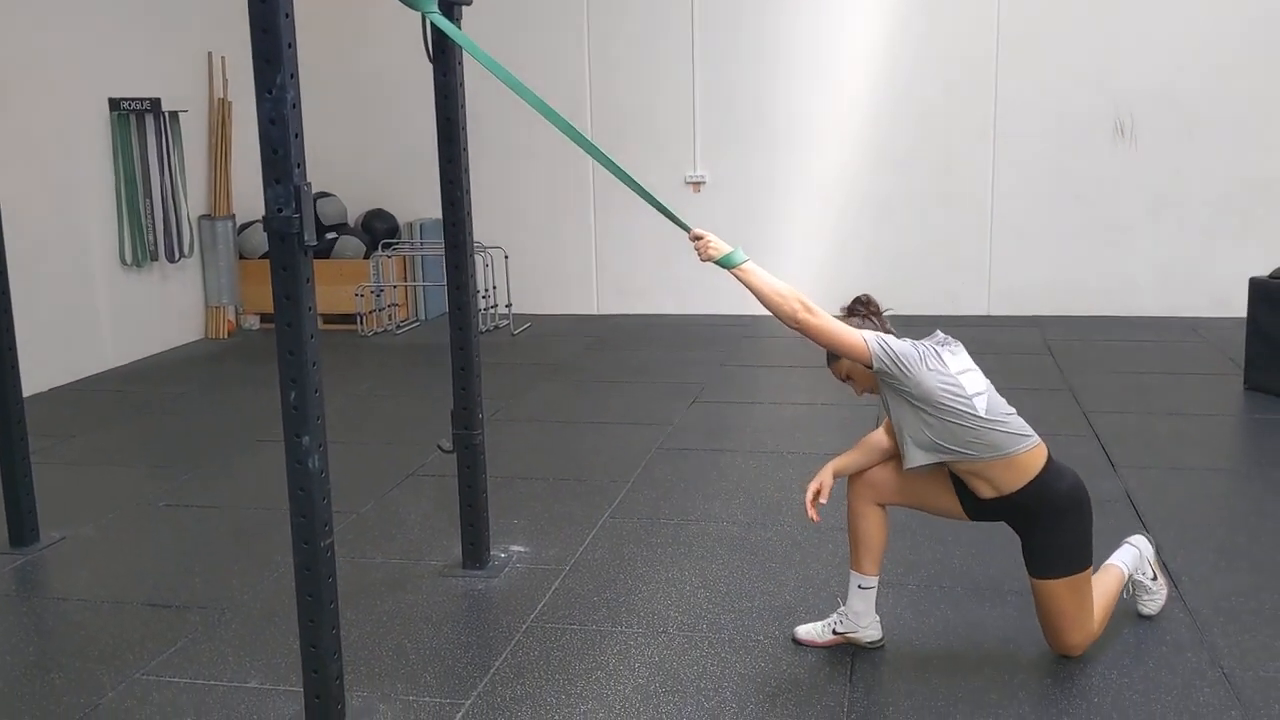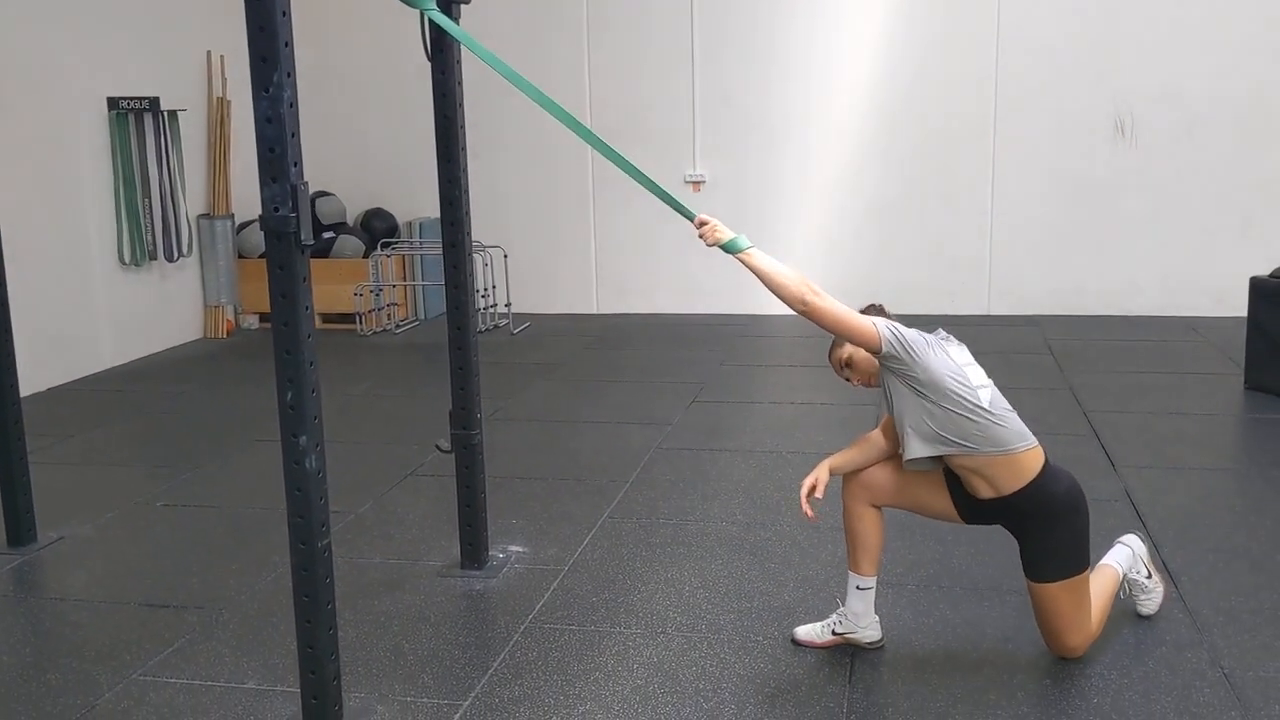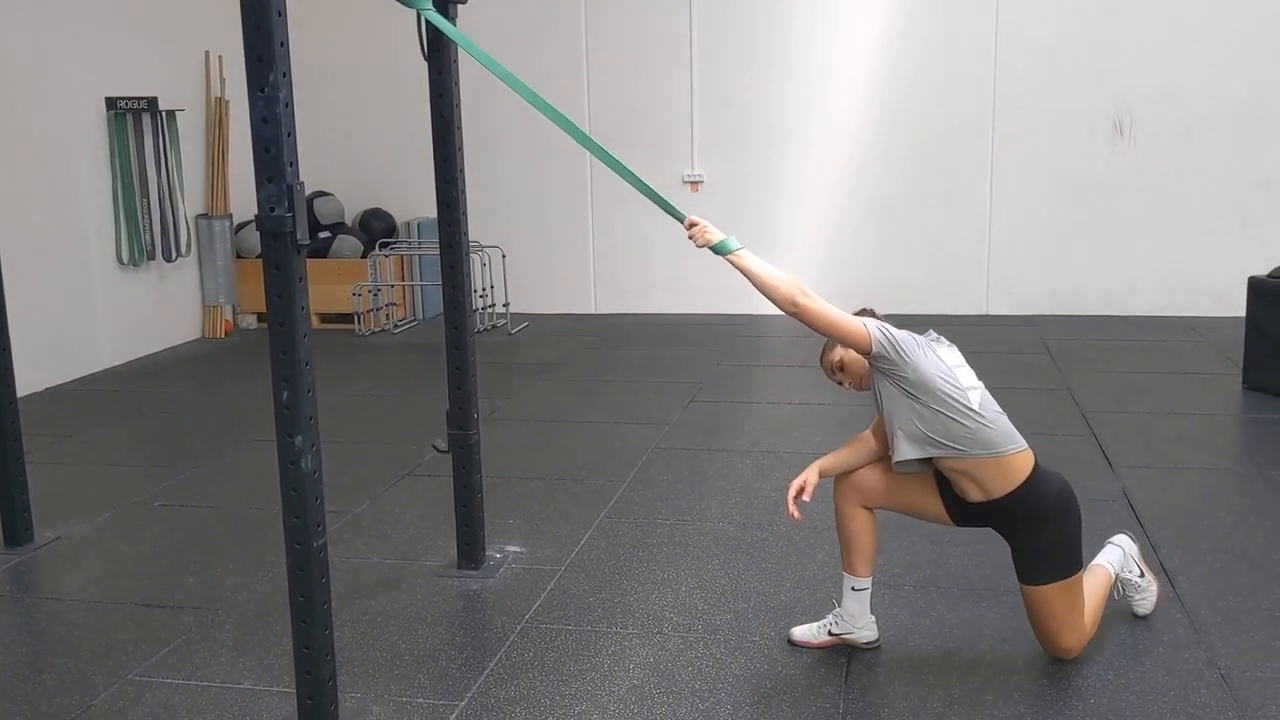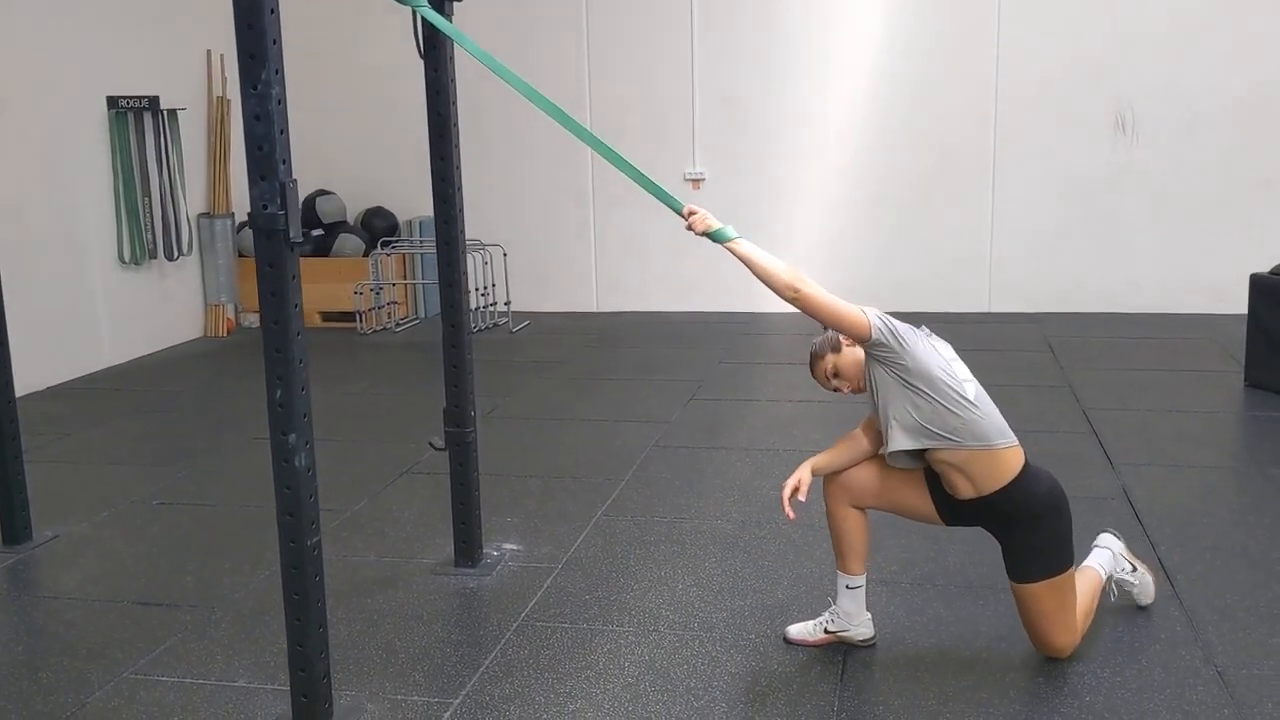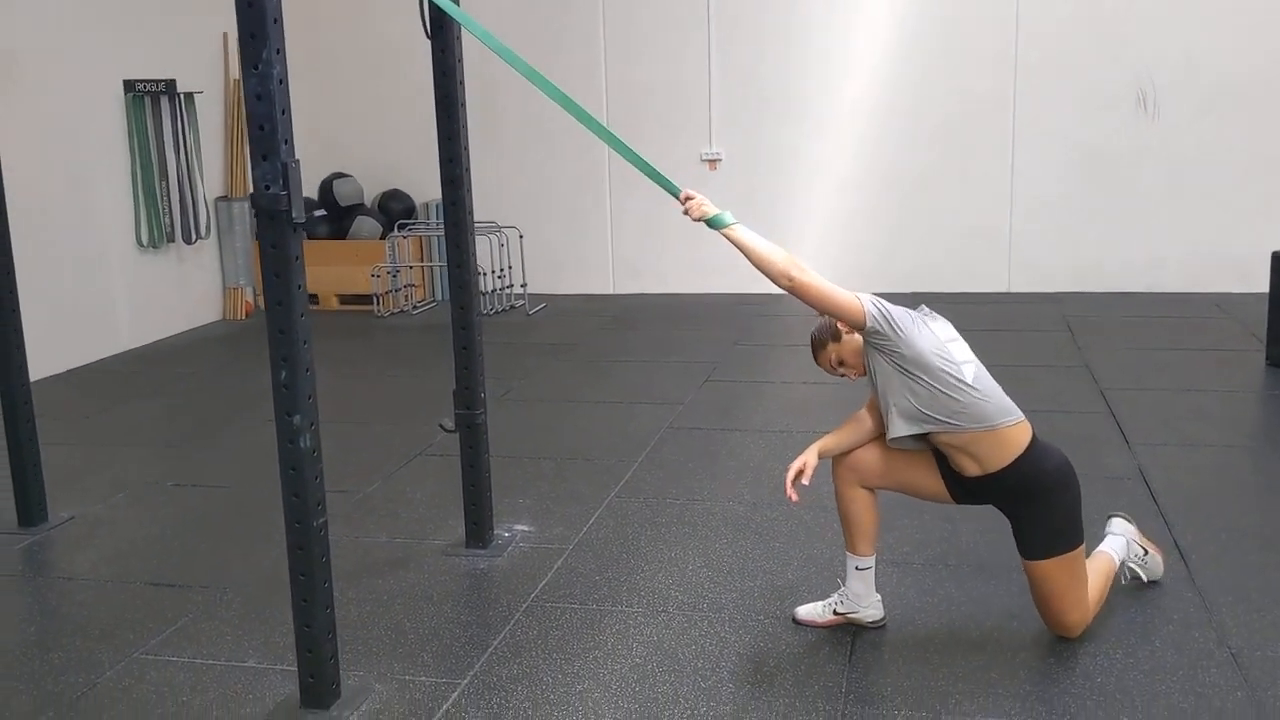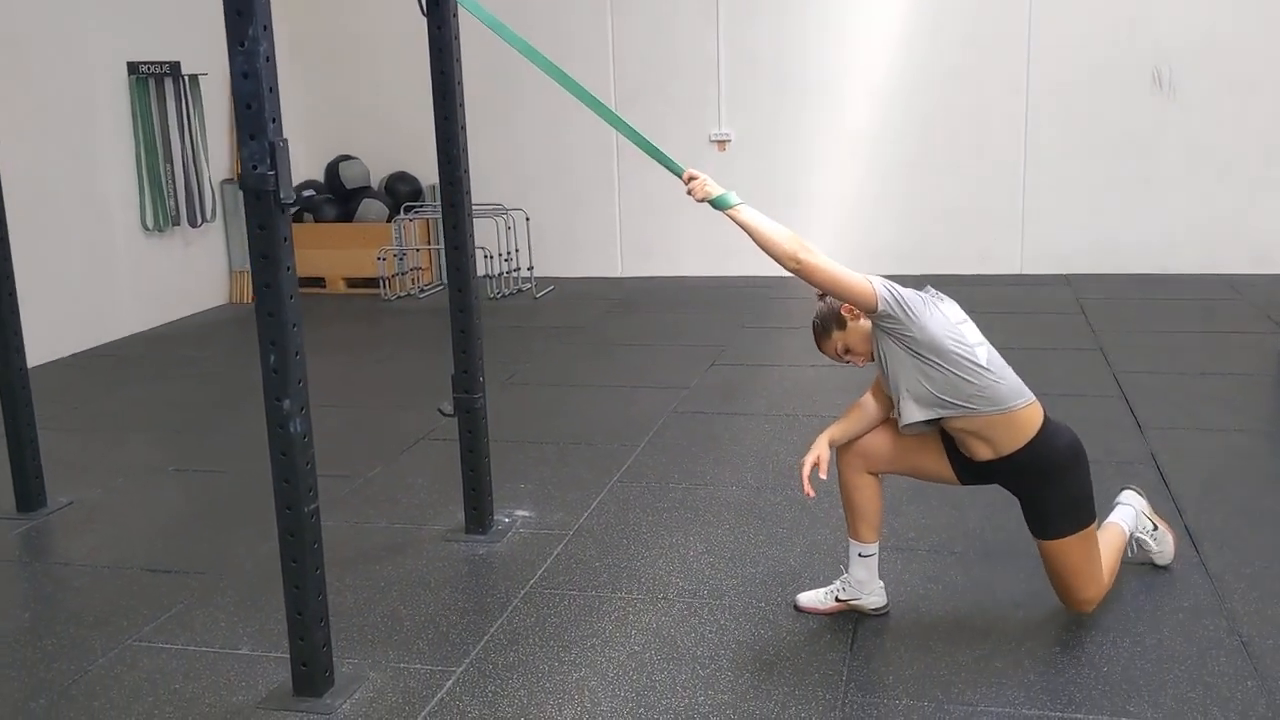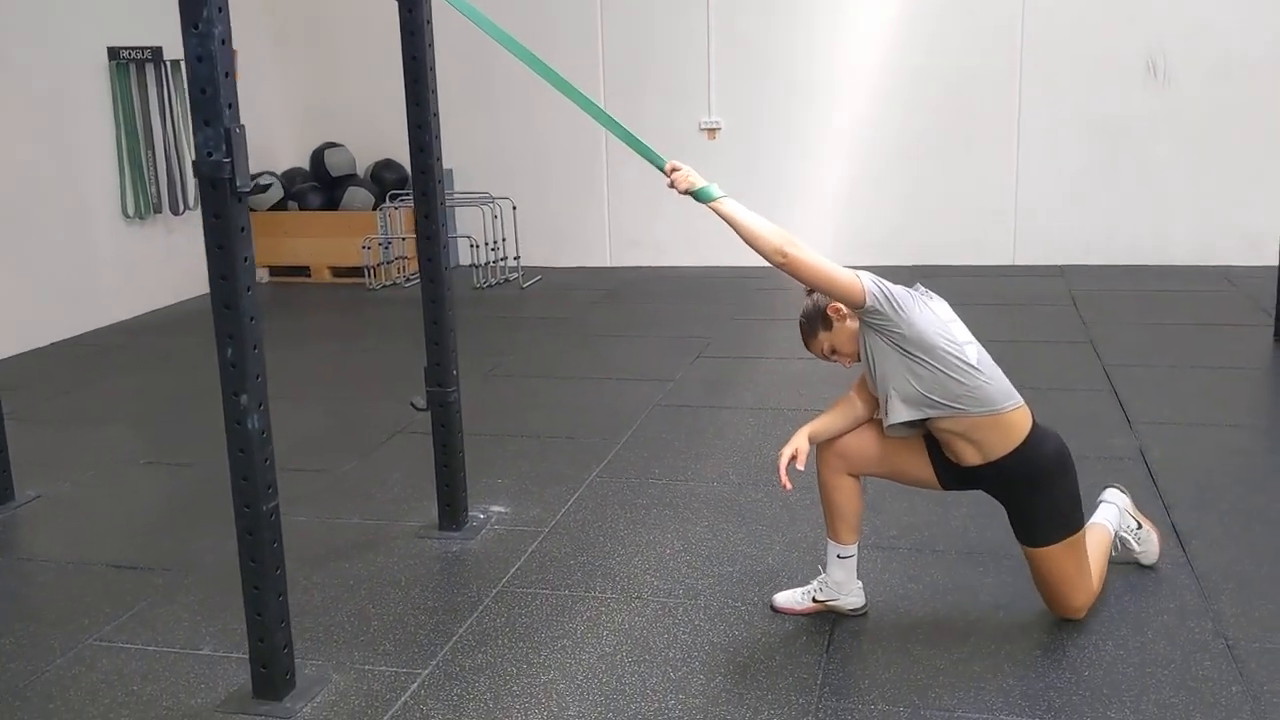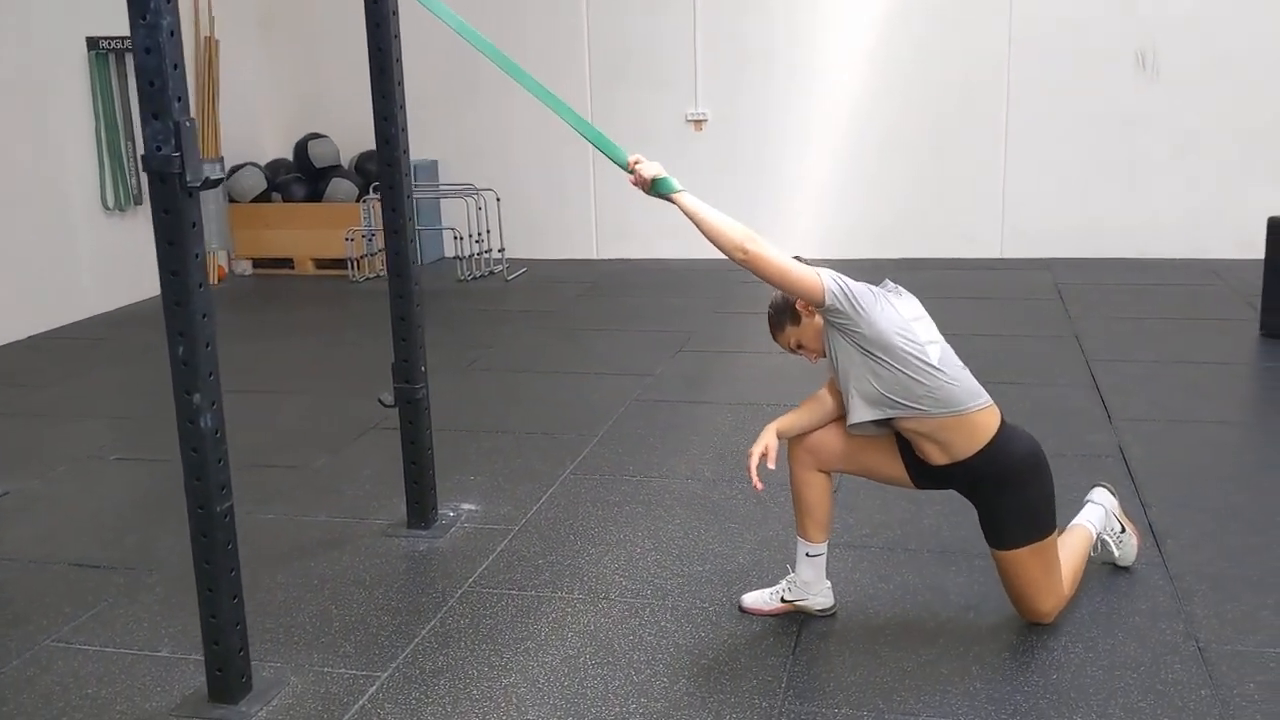
dt=0.3s
person 1, frame 1
left shoulder: (903, 359)
right shoulder: (914, 365)
left elbow: (802, 314)
right elbow: (891, 436)
left wrist: (732, 259)
right wrist: (833, 468)
left hip: (1049, 501)
right hip: (987, 488)
left knee: (1071, 644)
right knee: (867, 482)
left ankle: (1130, 559)
right ankle: (859, 620)
person 1, frame 2
left shoulder: (909, 350)
right shoulder: (903, 377)
left elbow: (808, 300)
right elbow: (887, 438)
left wrist: (737, 244)
right wrist: (829, 465)
left hip: (1045, 502)
right hip: (979, 489)
left knee: (1069, 645)
right knee: (861, 481)
left ankle: (1124, 560)
right ankle: (859, 621)
person 1, frame 3
left shoulder: (900, 350)
right shoulder: (896, 378)
left elbow: (797, 301)
right elbow: (878, 439)
left wrist: (725, 245)
right wrist: (818, 467)
left hip: (1035, 506)
right hip: (969, 492)
left knee: (1064, 646)
right knee: (852, 484)
left ankle: (1116, 560)
right ankle: (855, 621)
person 1, frame 4
left shoulder: (894, 345)
right shoulder: (886, 376)
left elbow: (797, 290)
right elbow: (869, 438)
left wrist: (724, 235)
right wrist: (811, 465)
left hip: (1026, 505)
right hip: (961, 495)
left knee: (1058, 645)
right knee: (843, 484)
left ankle: (1106, 561)
right ankle: (851, 620)
person 1, frame 5
left shoulder: (892, 328)
right shoulder: (888, 355)
left elbow: (793, 277)
right elbow: (874, 417)
left wrist: (721, 220)
right wrist: (817, 449)
left hip: (1034, 480)
right hip: (970, 471)
left knee: (1069, 623)
right knee: (851, 464)
left ankle: (1119, 545)
right ankle: (860, 601)
person 1, frame 6
left shoulder: (903, 311)
right shoulder: (893, 337)
left elbow: (800, 258)
right elbow: (880, 401)
left wrist: (726, 200)
right wrist: (826, 439)
left hip: (1044, 461)
right hip: (974, 451)
left knee: (1082, 598)
right knee: (855, 452)
left ankle: (1128, 517)
right ankle: (863, 588)
person 1, frame 7
left shoulder: (890, 308)
right shoulder: (878, 334)
left elbow: (786, 253)
right elbow: (863, 400)
left wrist: (709, 193)
right wrist: (805, 433)
left hip: (1030, 466)
right hip: (959, 457)
left knee: (1072, 607)
right knee: (836, 452)
left ankle: (1112, 516)
right ankle: (840, 588)
person 1, frame 8
left shoulder: (853, 304)
right shoulder: (852, 327)
left elbow: (748, 249)
right elbow: (838, 395)
left wrist: (671, 188)
right wrist: (775, 428)
left hip: (1003, 468)
right hip: (935, 455)
left knee: (1040, 610)
right knee: (808, 445)
left ankle: (1096, 518)
right ankle: (810, 588)
